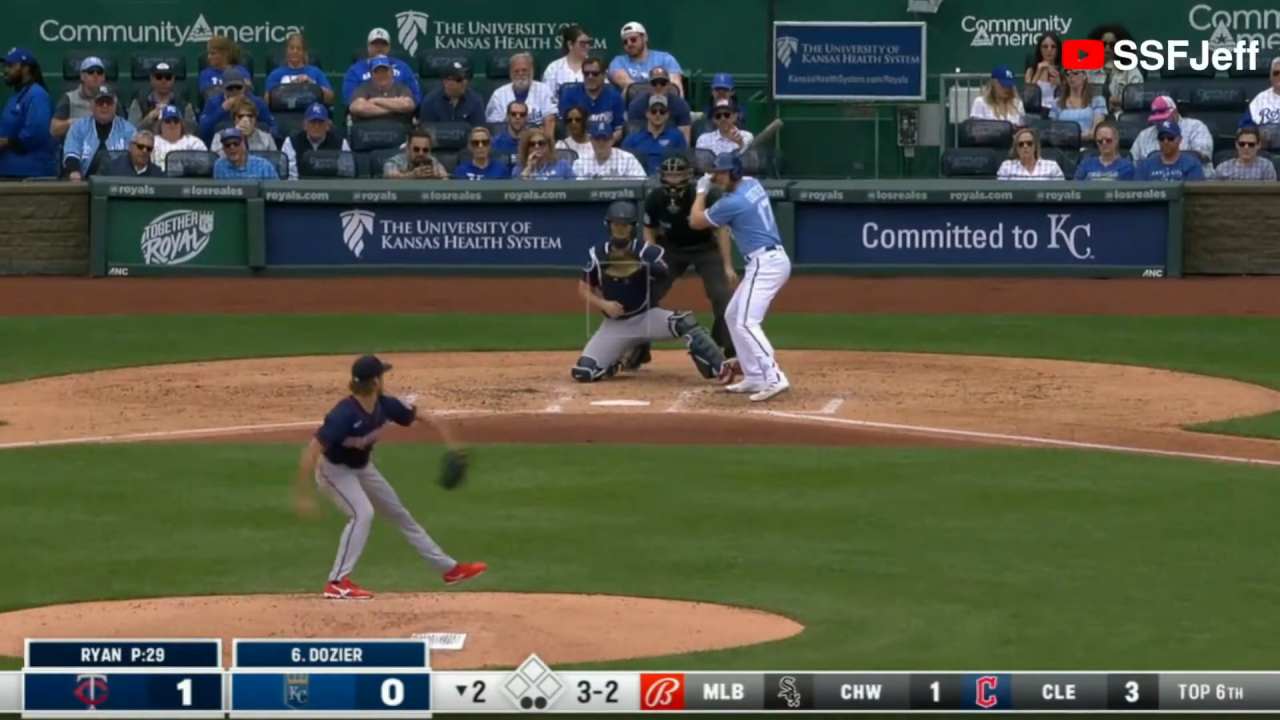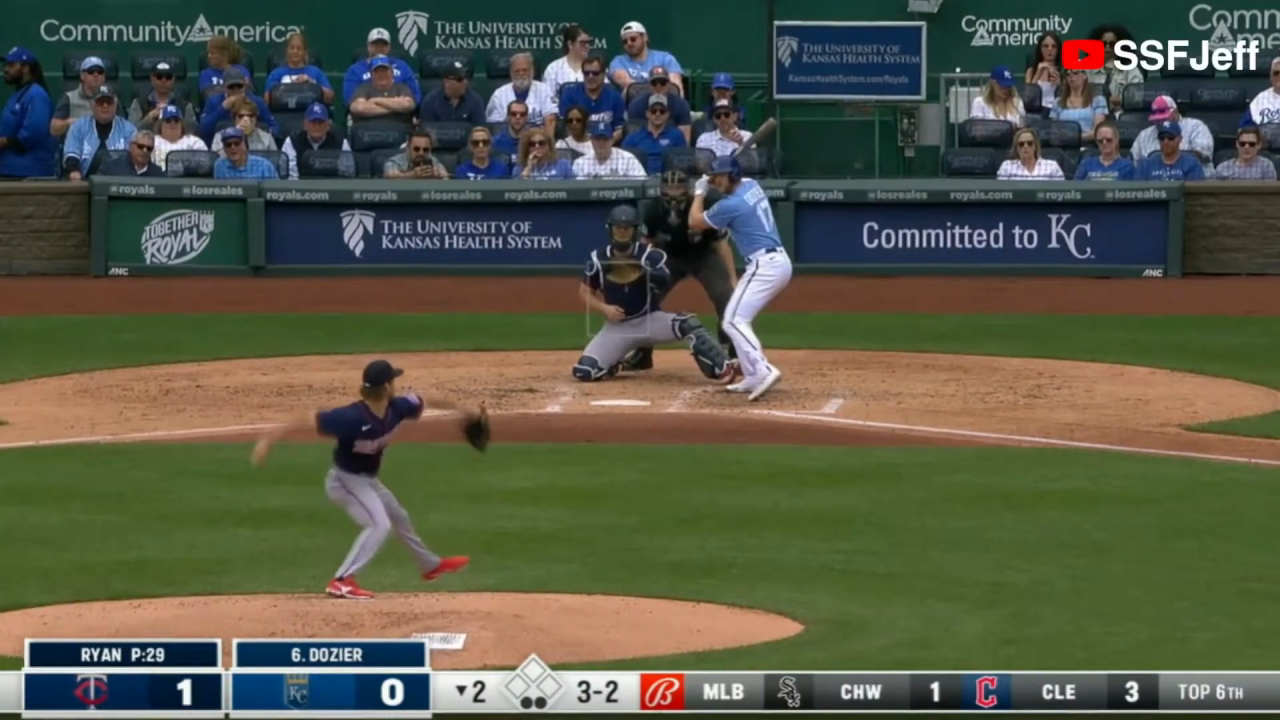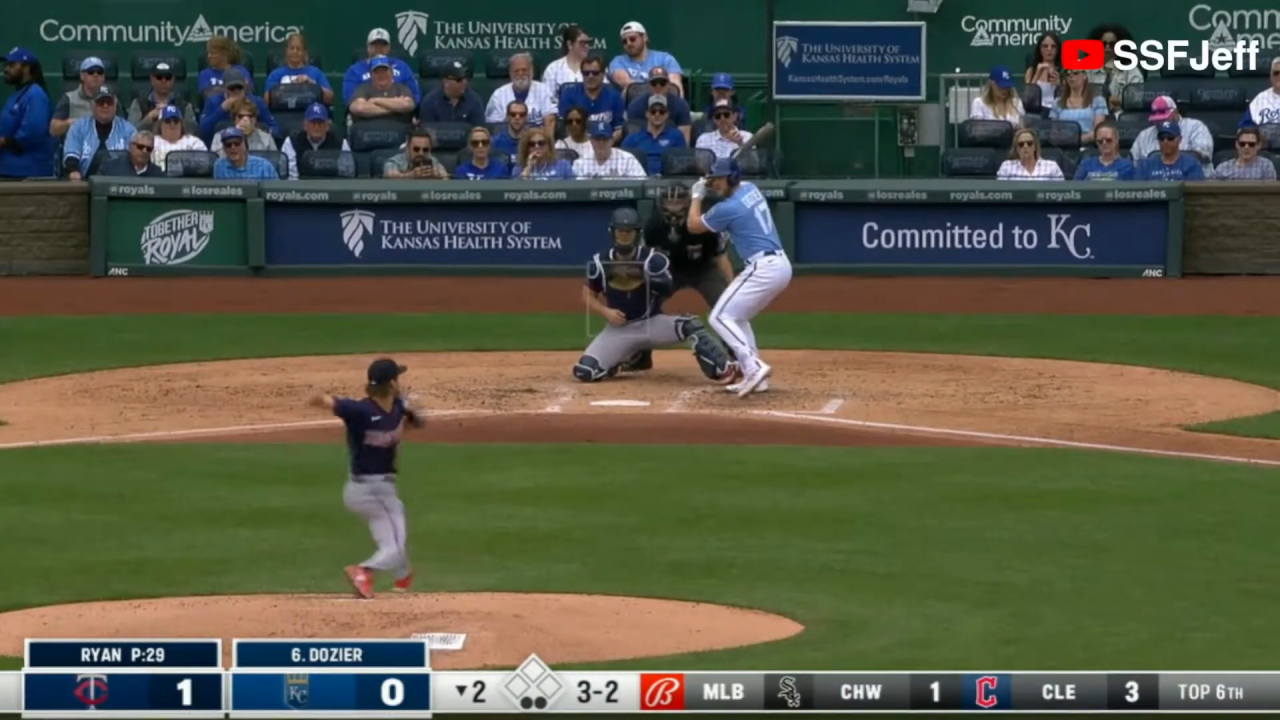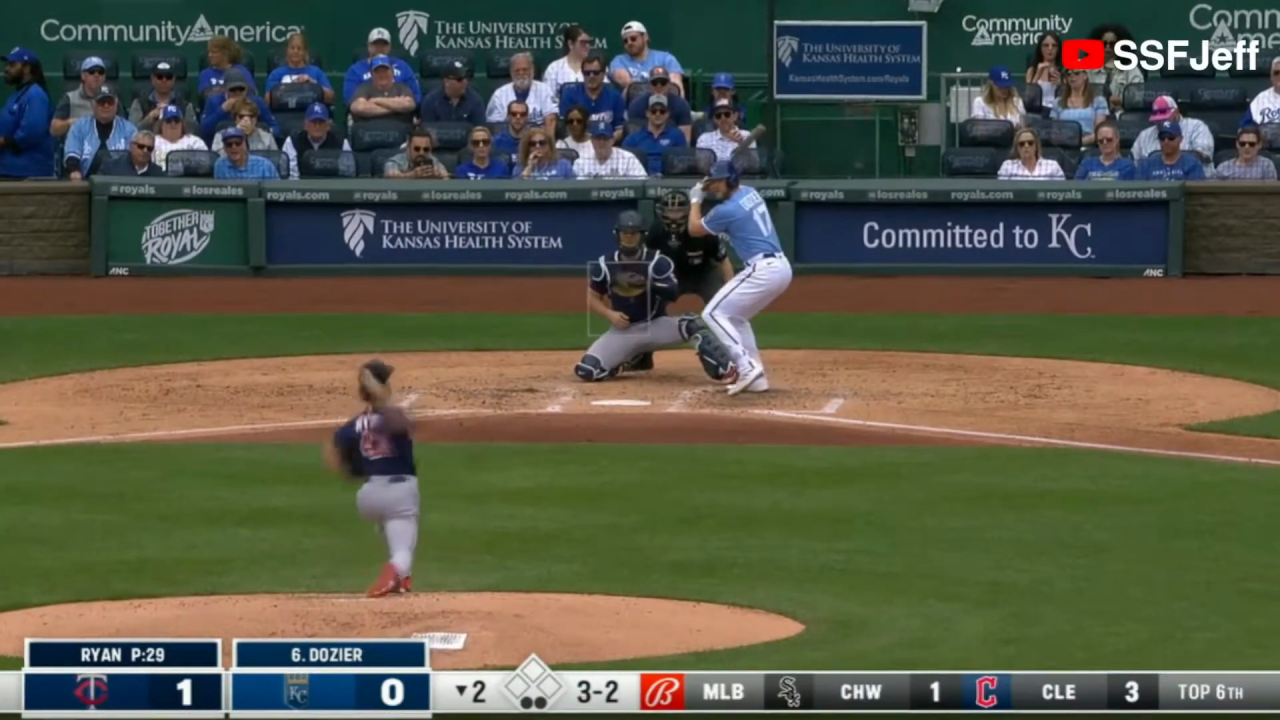
dt=0.1s
person 1, frame 1
left shoulder: (731, 202)
right shoulder: (753, 184)
left elbow: (695, 221)
left wrist: (701, 191)
left hip: (766, 264)
right hip: (775, 261)
left knee: (745, 322)
right knee: (735, 316)
left ankle: (774, 378)
right ankle: (755, 378)
person 1, frame 2
left shoulder: (730, 204)
right shoulder: (751, 185)
left elbow: (694, 223)
left wrist: (699, 192)
left hip: (765, 266)
right hip: (777, 263)
left knee: (733, 321)
right knee: (736, 318)
left ankle: (765, 372)
right ankle: (754, 378)
person 1, frame 3
left shoulder: (728, 208)
right shoulder: (750, 189)
left elbow: (693, 226)
left wrist: (696, 196)
right wrist: (708, 186)
left hip: (764, 268)
right hip: (780, 266)
left knee: (720, 316)
right knee: (736, 317)
left ankle: (754, 368)
right ankle: (754, 377)
person 1, frame 4
left shoulder: (727, 210)
right shoulder: (749, 192)
left elbow: (694, 229)
left wrist: (695, 200)
right wrist: (708, 190)
left hip: (763, 270)
right hip: (780, 269)
left knee: (713, 314)
right knee: (736, 318)
left ankle: (748, 368)
right ankle: (754, 377)
person 2, frame 1
left shoulder: (385, 405)
right shoulder: (342, 414)
left elbow: (421, 417)
right elbow: (312, 450)
left wrist: (451, 443)
right wrist: (303, 494)
left hip: (361, 468)
right hip: (334, 471)
left knee: (400, 516)
right knee: (362, 515)
left ankle: (449, 567)
right ankle: (337, 583)
person 2, frame 2
left shoulder: (397, 407)
right shoulder: (353, 416)
left elbow: (425, 401)
right elbow: (304, 422)
left wrist: (459, 408)
right wrist: (267, 440)
left hip: (367, 480)
right hip: (348, 481)
left knee: (399, 519)
right knee: (380, 526)
left ankle: (430, 564)
right ankle: (341, 581)
person 2, frame 3
left shoulder: (399, 406)
right shoulder: (359, 408)
left elbow: (420, 420)
right elbow: (322, 400)
left wrist: (413, 410)
left hip: (382, 486)
right hip: (369, 490)
left ankle: (401, 572)
right ankle: (362, 571)
person 2, frame 4
left shoulder: (353, 427)
right shoulder: (392, 415)
left elbow: (332, 458)
left hip: (368, 495)
right hip: (402, 492)
right knee: (402, 553)
left ankle: (396, 575)
right ankle: (397, 572)
